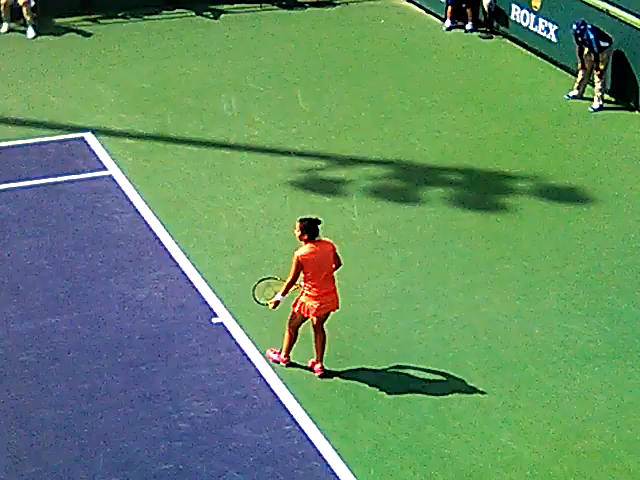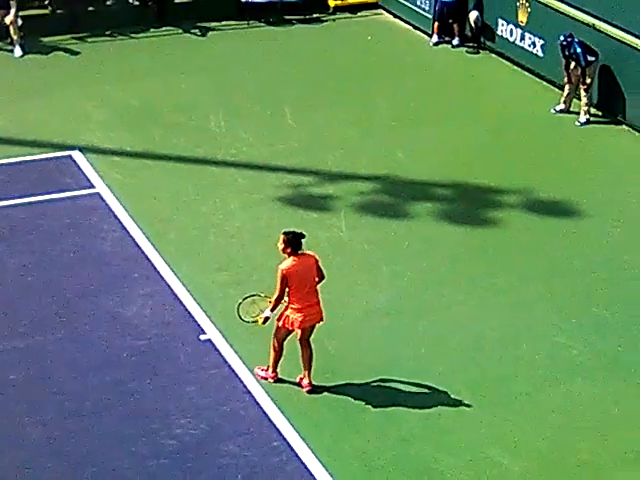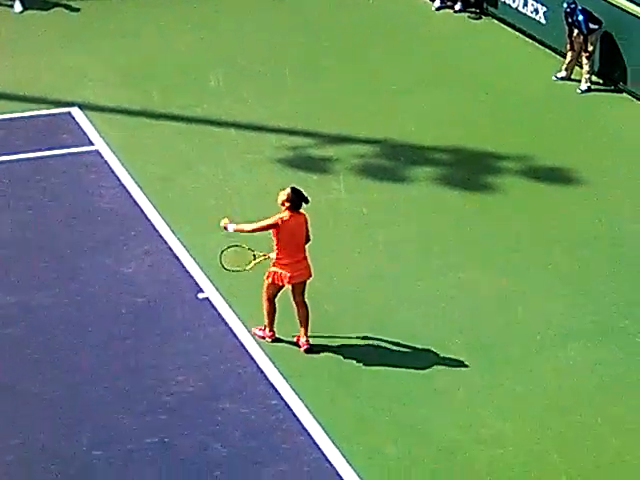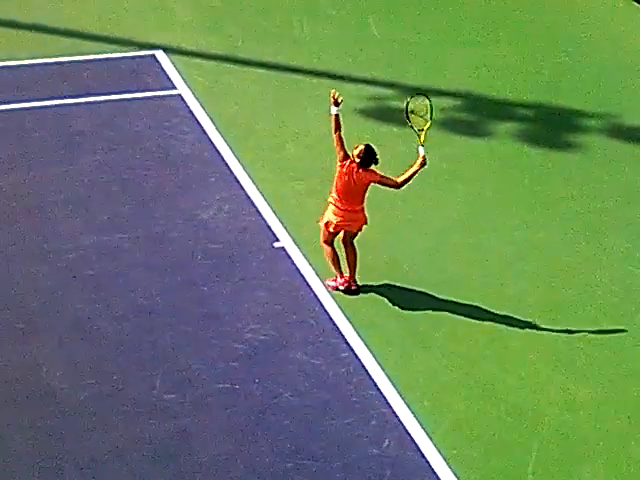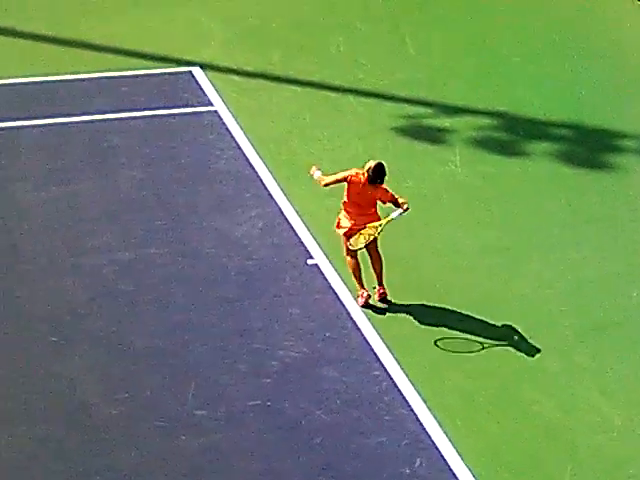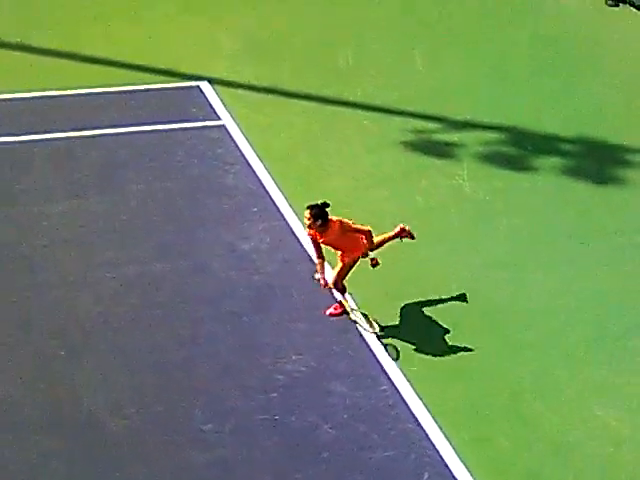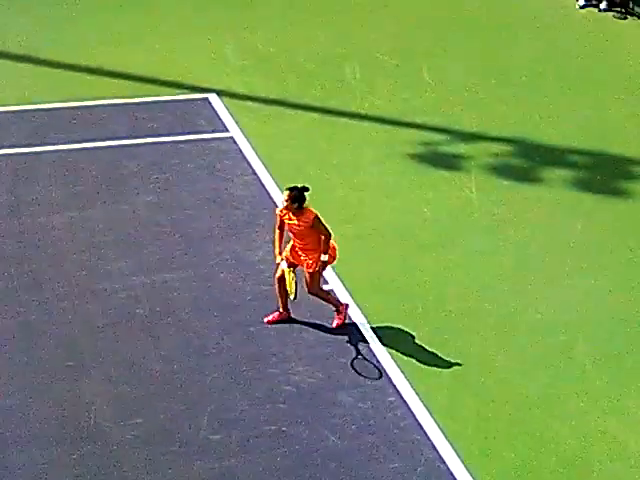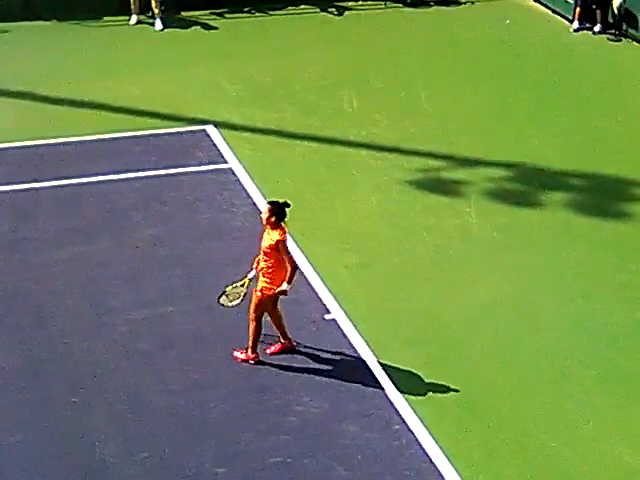
dt=0.5s
person 1, frame 1
left shoulder: (300, 254)
right shoulder: (329, 245)
left elbow: (291, 280)
right elbow: (338, 264)
left wrist: (279, 297)
left hip: (311, 299)
right hip: (330, 297)
left knee: (292, 326)
right knee: (318, 327)
left ankle: (283, 356)
right ankle: (318, 364)
person 1, frame 2
left shoulder: (284, 268)
right shoulder: (311, 257)
left elbow: (279, 296)
right elbow: (321, 277)
left wrist: (268, 313)
left hip: (296, 312)
right hip: (313, 309)
left knee: (277, 340)
right knee: (305, 342)
left ankle: (272, 372)
right ankle: (307, 380)
person 1, frame 3
left shoulder: (279, 221)
right shoulder: (303, 218)
left elbow: (252, 227)
left wrist: (232, 227)
left hip: (282, 269)
right hip: (301, 268)
left knee: (268, 298)
right knee: (299, 301)
left ankle: (269, 332)
right ankle: (304, 339)
person 1, frame 4
left shoulder: (344, 164)
right shoulder: (370, 175)
left elbow: (337, 134)
right elbow: (398, 183)
left wrist: (335, 109)
right wrist: (417, 166)
left hip: (337, 215)
right hip: (356, 217)
left knee: (326, 242)
right knee: (348, 243)
left ankle: (340, 279)
right ankle: (352, 280)
person 1, frame 5
left shoulder: (355, 176)
right shoulder: (380, 190)
left elbow: (325, 182)
right elbow: (398, 203)
left wrist: (316, 174)
right wrist: (403, 204)
left hip: (351, 223)
right hip: (369, 221)
left knee: (351, 255)
right knee: (373, 251)
left ankle: (362, 293)
right ankle: (381, 289)
person 1, frame 6
left shoulder: (337, 226)
right shoulder: (312, 232)
left elbow: (366, 231)
right elbow: (319, 256)
left wrist: (369, 249)
right wrist: (321, 277)
left hip: (351, 251)
left knee: (335, 281)
right knee: (374, 247)
left ankle: (342, 303)
right ankle: (399, 232)
person 1, frame 7
left shoulder: (311, 218)
right shoulder: (282, 212)
left elbow: (327, 235)
right elbow: (279, 230)
left wrist: (324, 257)
right wrist: (278, 253)
left hip: (313, 253)
right hip: (296, 249)
left knee: (313, 289)
right knee: (280, 279)
left ankle: (339, 307)
right ankle: (283, 312)
person 1, frame 8
left shoulder: (278, 238)
right shoulder: (270, 228)
left elbow: (293, 265)
left wrist: (286, 285)
right wrist: (258, 261)
left hip: (270, 282)
right hip: (267, 277)
left knee: (254, 317)
right knee: (271, 309)
left ankle: (251, 353)
right ankle: (286, 341)
